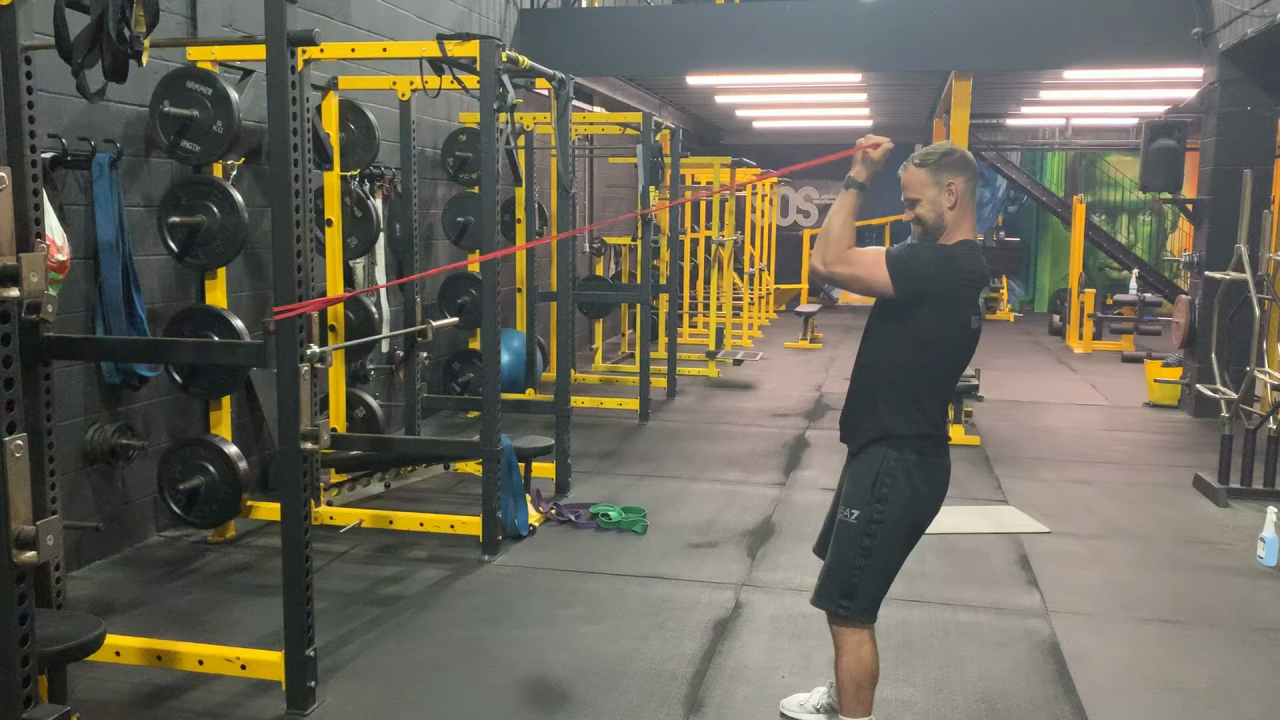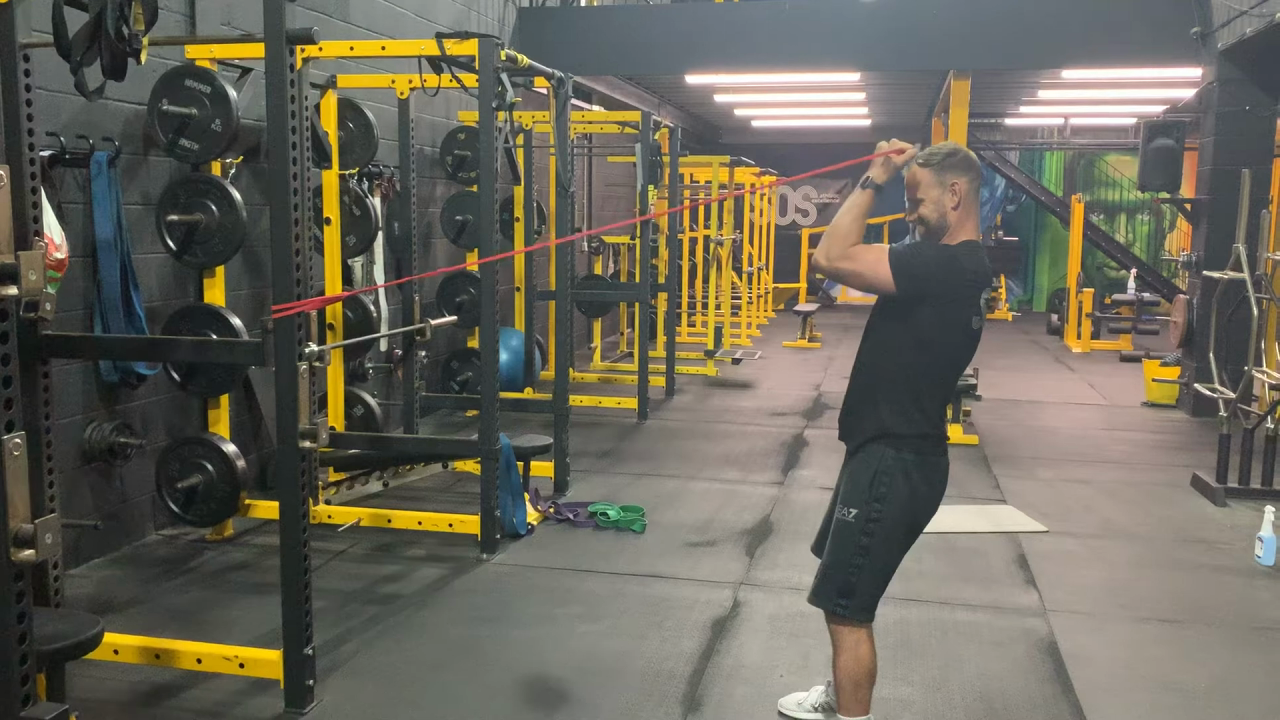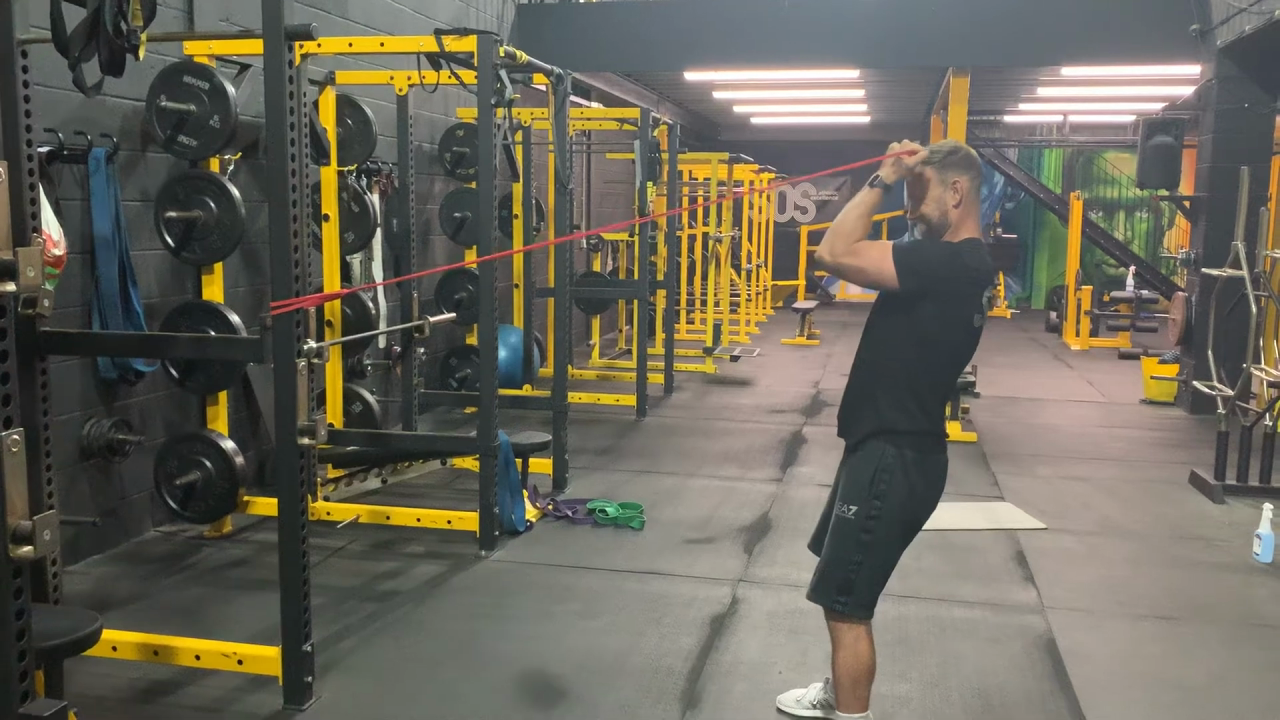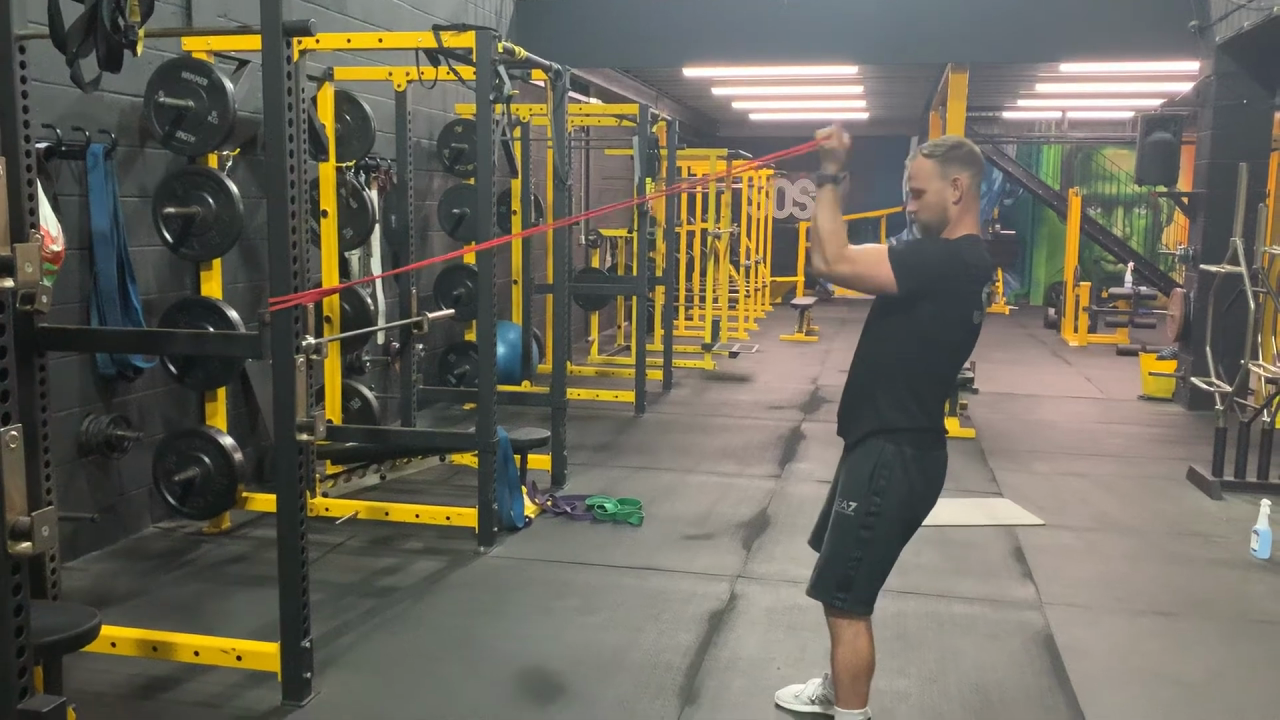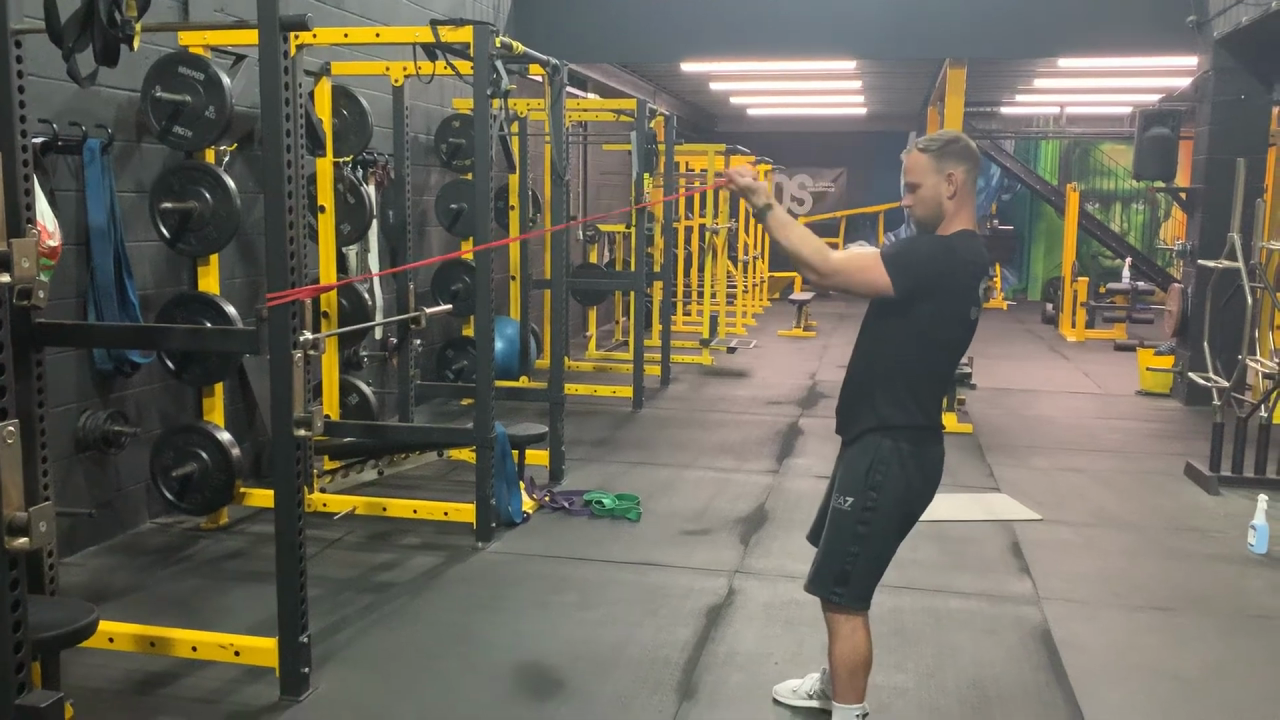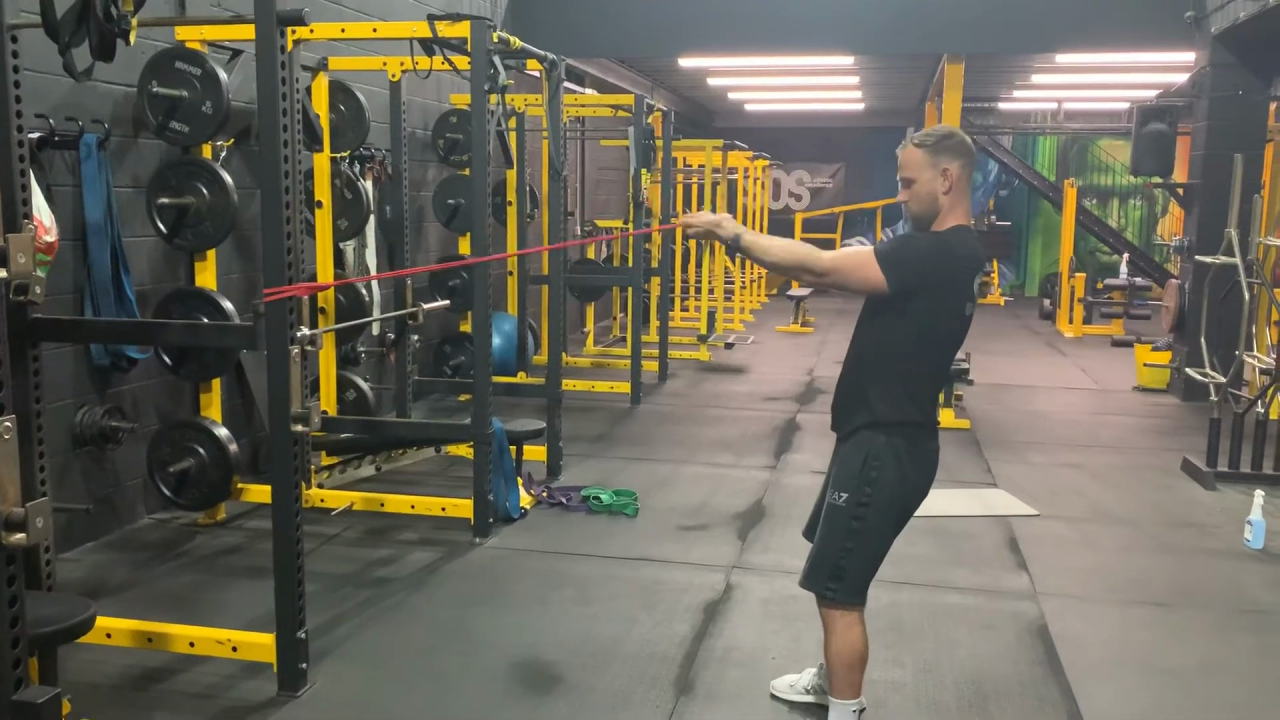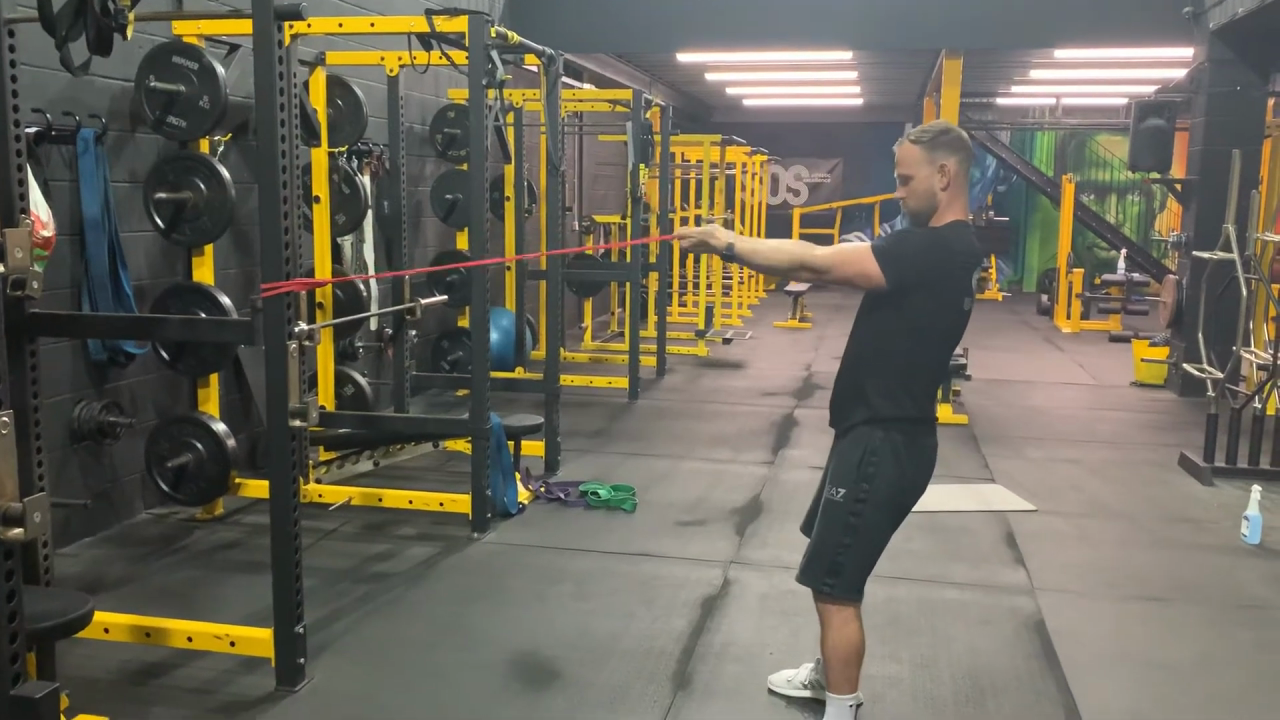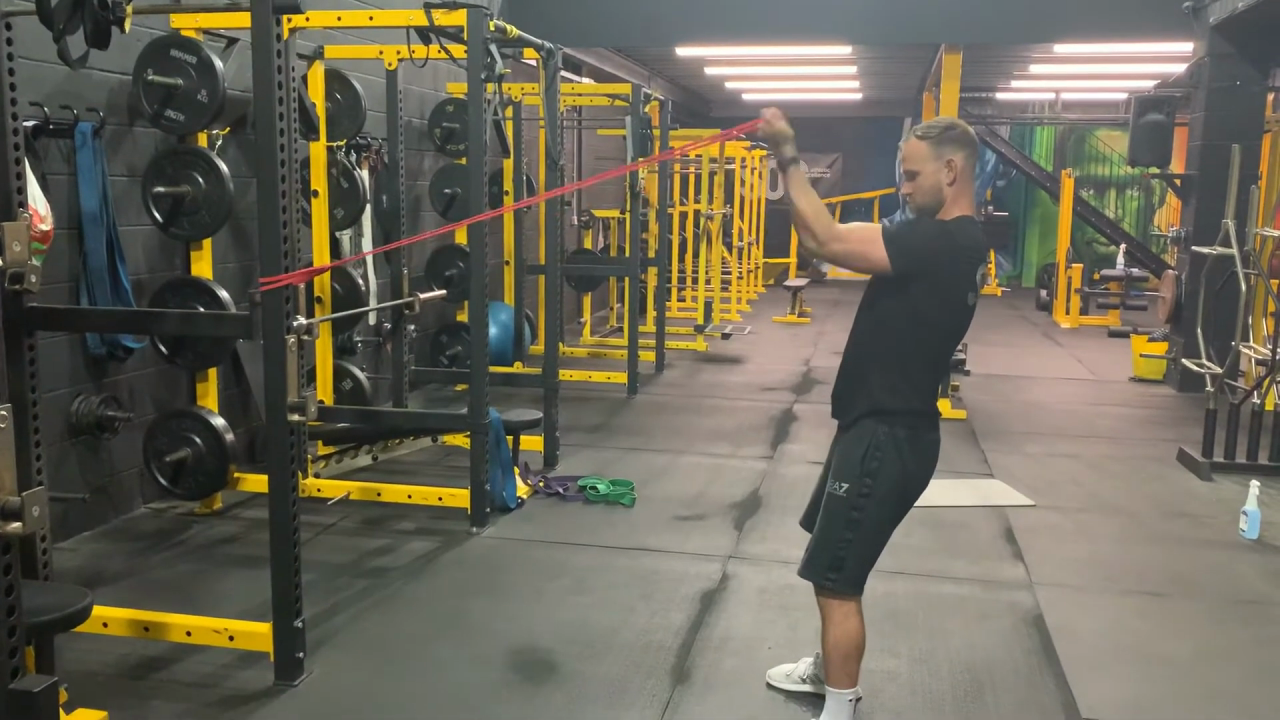
dt=0.3s
person 1, frame 1
left shoulder: (943, 267)
right shoulder: (953, 265)
left elbow: (829, 262)
left wrist: (856, 179)
left hip: (897, 462)
right hip: (894, 451)
left knee: (848, 607)
right knee: (845, 593)
person 1, frame 2
left shoulder: (946, 267)
right shoulder: (955, 266)
left elbow: (832, 259)
left wrist: (873, 179)
left hip: (895, 462)
right hip: (893, 451)
left knee: (845, 606)
right knee: (842, 593)
person 1, frame 3
left shoulder: (949, 265)
right shoulder: (957, 264)
left elbow: (834, 254)
right elbow: (854, 258)
left wrist: (881, 179)
left hip: (894, 458)
right hip: (889, 447)
left knee: (845, 602)
right knee: (842, 592)
person 1, frame 4
left shoulder: (947, 262)
right shoulder: (953, 259)
left elbow: (834, 262)
right elbow: (859, 265)
left wrist: (828, 176)
left hip: (894, 455)
right hip: (889, 443)
left knee: (844, 598)
right knee: (842, 583)
person 1, frame 5
left shoulder: (942, 258)
right shoulder: (949, 255)
left elbow: (826, 269)
right elbow: (854, 267)
left wrist: (764, 203)
left hip: (892, 450)
right hip: (888, 439)
left knee: (841, 594)
right knee: (839, 580)
person 1, frame 6
left shoulder: (937, 255)
right shoulder: (946, 250)
left elbow: (820, 268)
right elbow: (846, 268)
left wrist: (733, 235)
left hip: (886, 446)
right hip: (884, 435)
left knee: (837, 588)
right knee: (836, 575)
person 1, frame 7
left shoulder: (936, 250)
right shoulder: (941, 246)
left elbow: (818, 264)
right elbow: (842, 260)
left wrist: (728, 243)
left hip: (885, 442)
right hip: (883, 431)
left knee: (832, 584)
right knee: (833, 568)
person 1, frame 8
left shoulder: (942, 243)
right shoulder: (945, 240)
left elbow: (826, 242)
right elbow: (847, 240)
left wrist: (789, 159)
left hip: (887, 436)
right hip: (882, 424)
left knee: (835, 578)
right knee: (831, 564)
right ankle: (828, 668)
